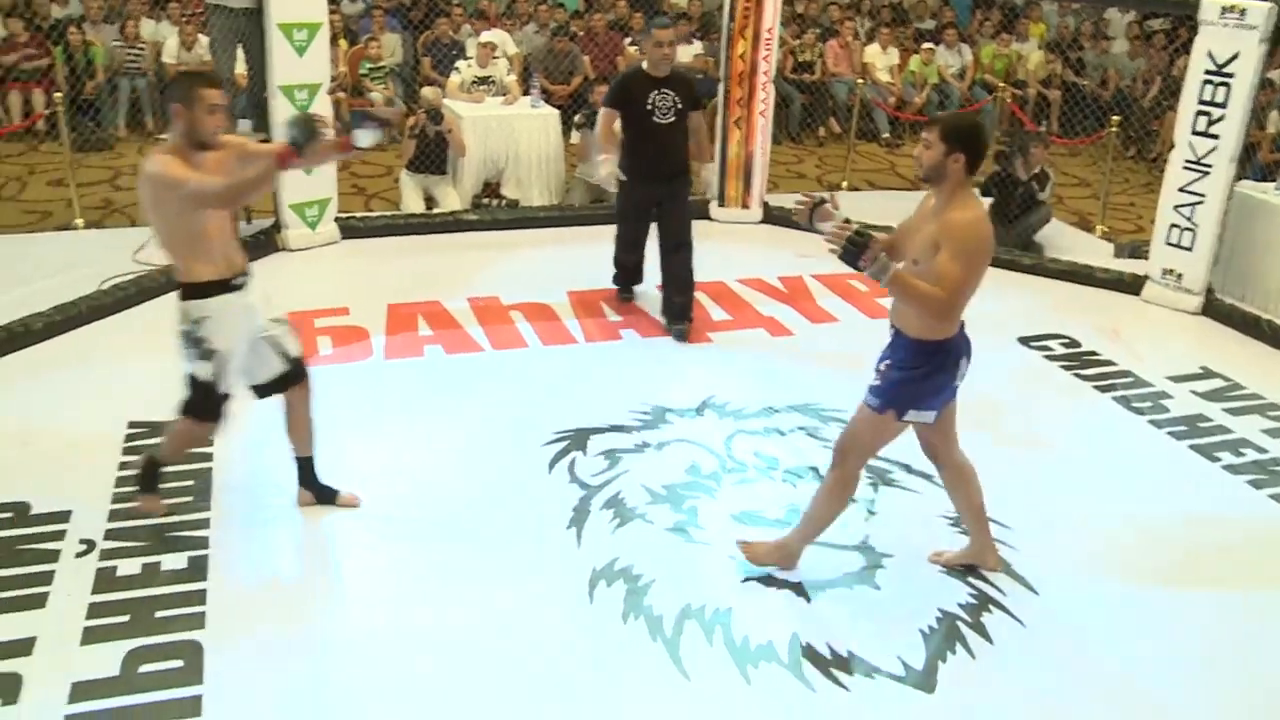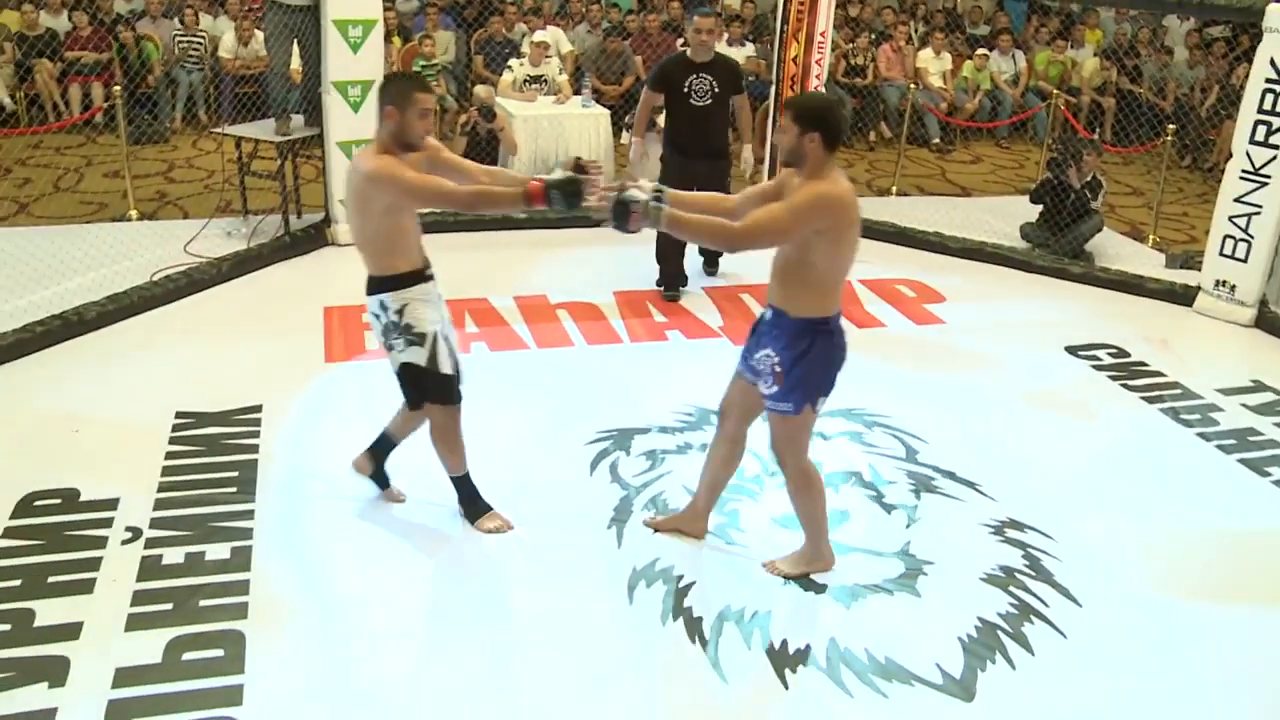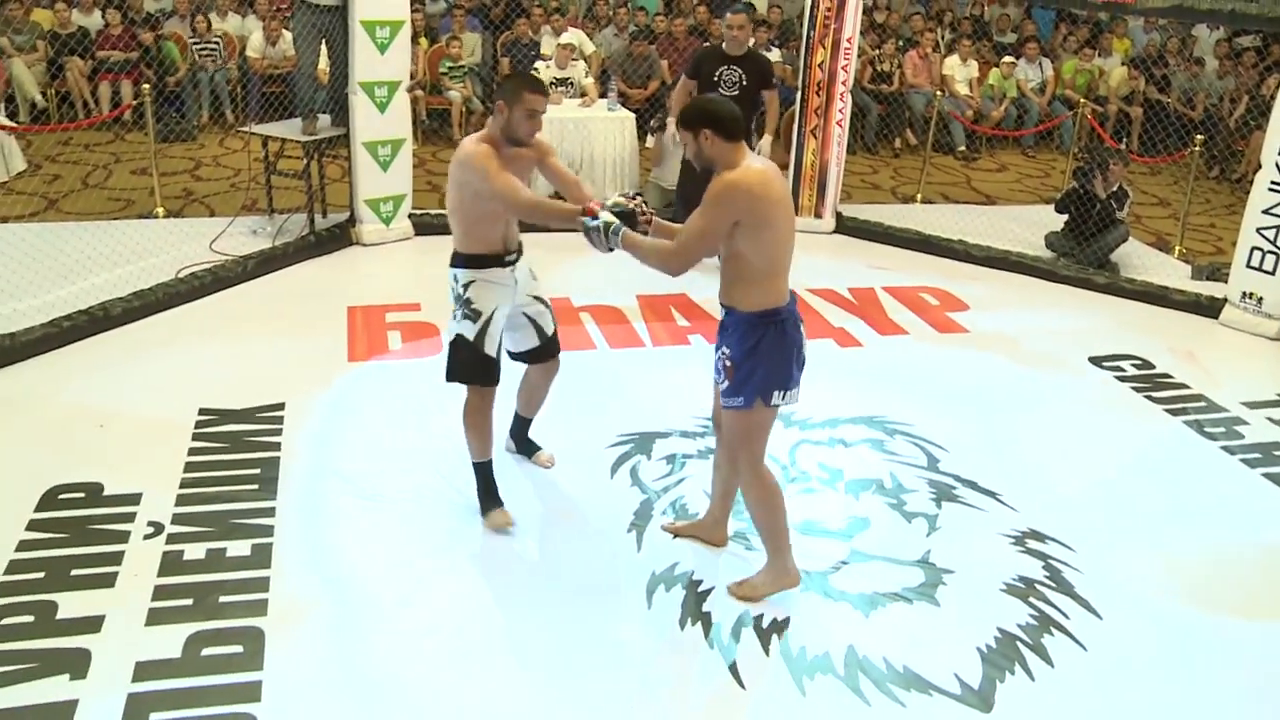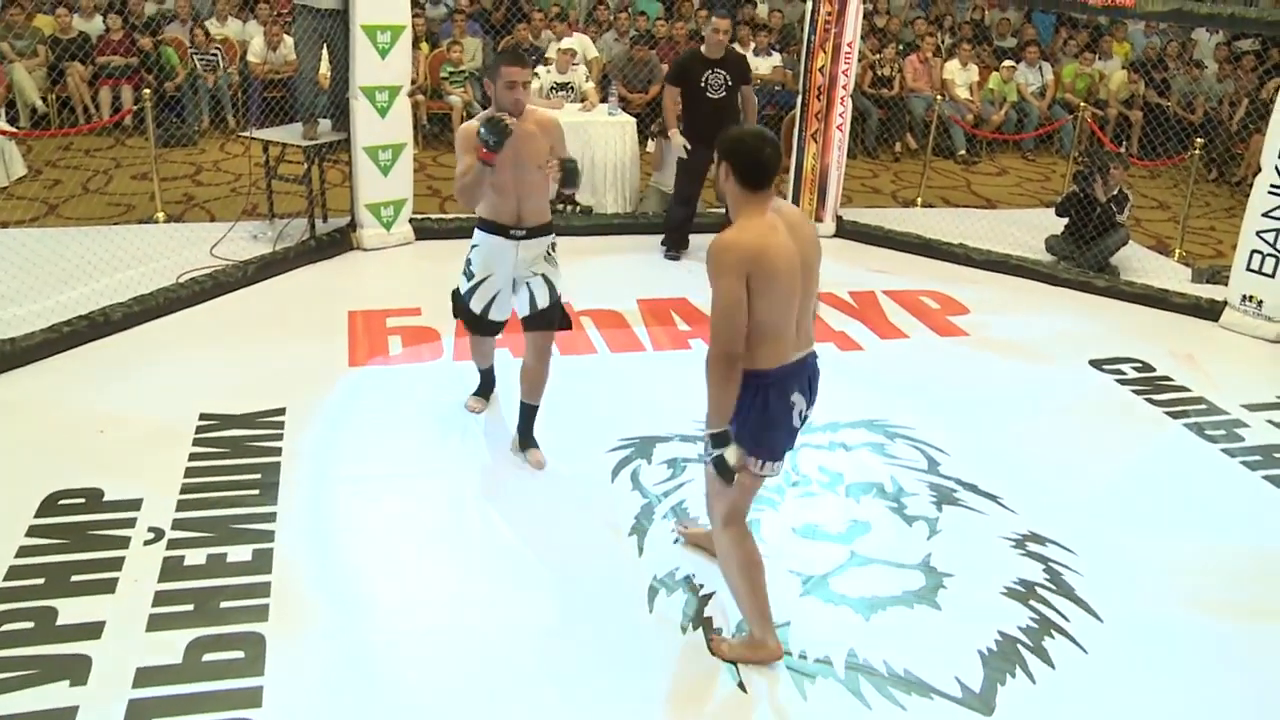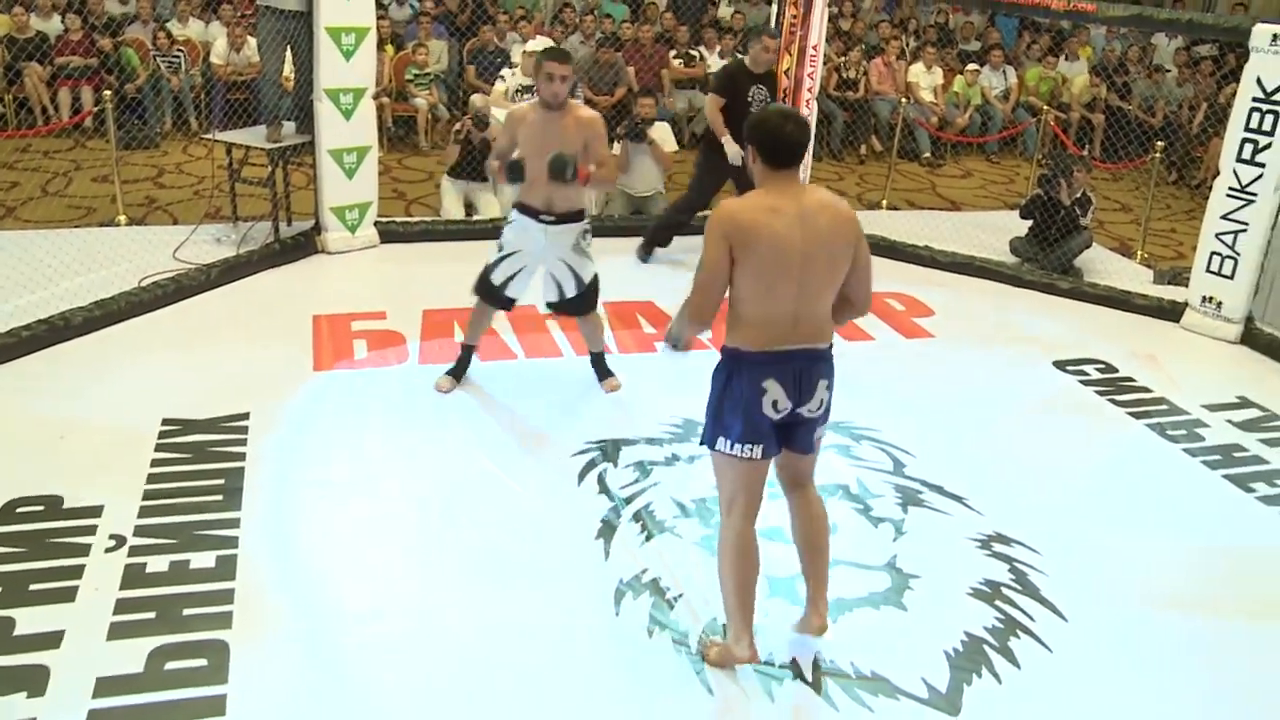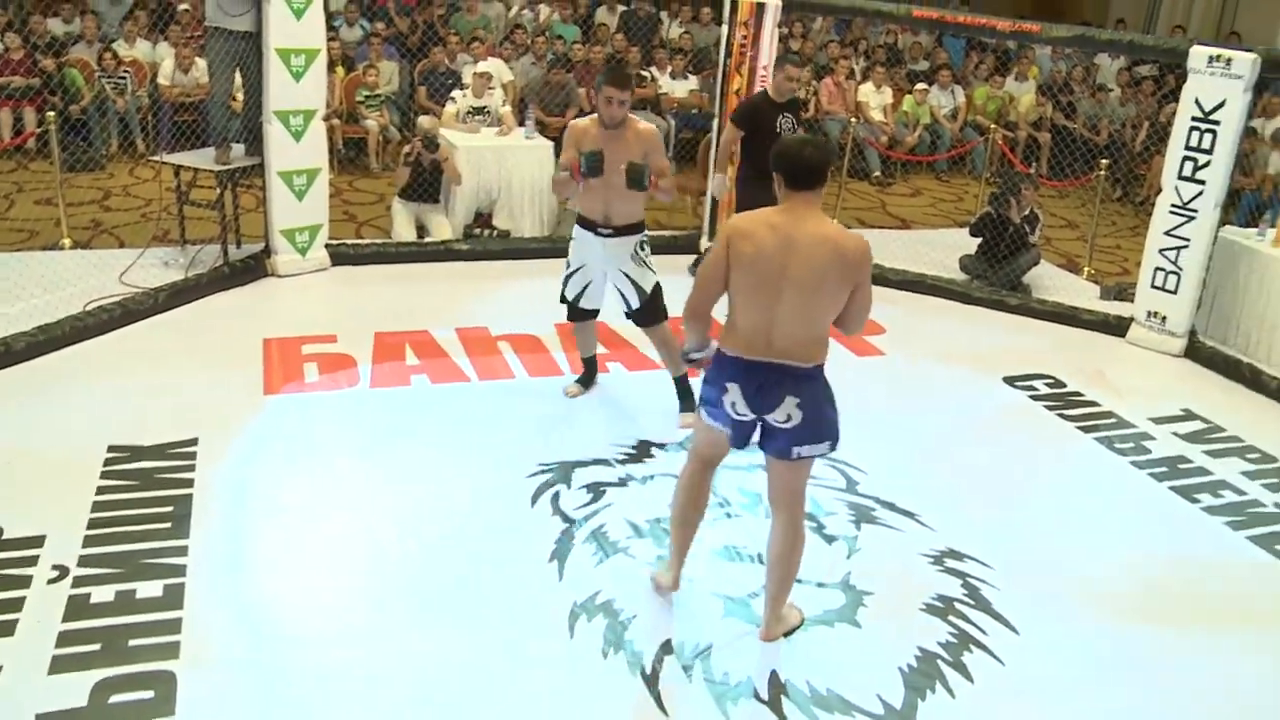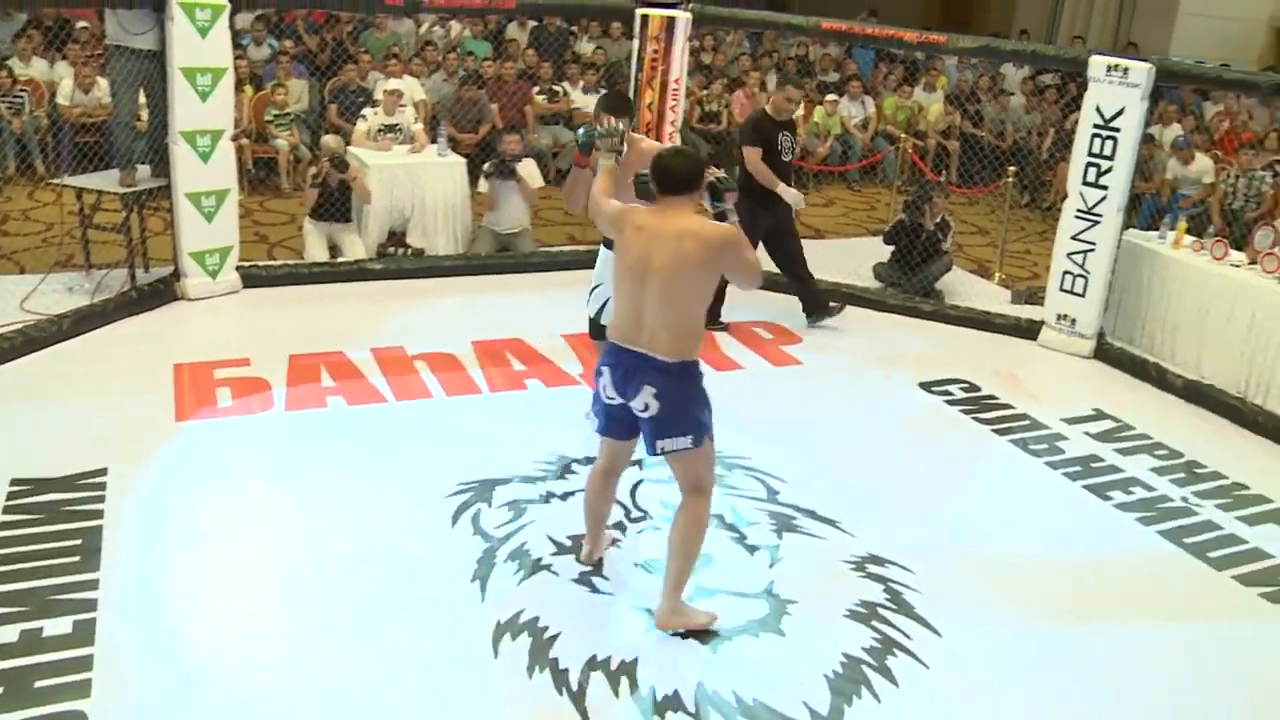
dt=0.5s
person 1, frame 1
left shoulder: (966, 224)
right shoulder: (936, 202)
left elbow: (941, 306)
right elbow: (893, 247)
left wrist: (874, 266)
right wrist: (834, 224)
left hip: (923, 361)
right hip: (921, 352)
left knee: (848, 455)
right knee: (943, 452)
left ankle: (791, 547)
right ankle: (982, 547)
person 1, frame 2
left shoulder: (826, 198)
right shoulder: (798, 180)
left elbow: (736, 236)
right elbow: (730, 206)
left wrist: (654, 214)
right wrist: (658, 195)
left hip: (807, 339)
right hip: (777, 324)
left knee: (788, 452)
right knee: (729, 418)
left ankle: (817, 551)
right ankle: (695, 514)
person 1, frame 3
left shoulder: (734, 185)
right shoulder: (757, 171)
left elbow: (677, 260)
right elbow: (705, 238)
left wrist: (618, 236)
right wrist: (650, 223)
left hip: (761, 332)
right hip: (751, 322)
left knee: (746, 458)
right knee: (725, 426)
left ankle: (781, 566)
right ankle: (715, 522)
person 1, frame 4
left shoulder: (732, 248)
right shoulder: (800, 222)
left elbow: (726, 351)
left wrist: (721, 433)
left hip: (760, 388)
right hip: (795, 383)
left knee: (729, 517)
right knee: (731, 486)
left ankle: (762, 636)
right ankle: (719, 539)
person 1, frame 5
left shoulder: (732, 217)
right shoulder: (842, 215)
left elbow: (700, 310)
right elbow: (859, 302)
left wrist: (677, 332)
left hip: (749, 375)
right hip: (813, 371)
left knee: (738, 512)
right knee: (800, 484)
left ankle: (739, 640)
right ankle: (816, 610)
person 1, frame 6
left shoulder: (739, 229)
right shoulder: (853, 248)
left elbow: (696, 310)
right elbow: (853, 325)
left wrist: (694, 349)
left hip: (733, 374)
right hip: (798, 387)
left knee: (703, 456)
right knee: (788, 505)
left ankle: (672, 566)
right ankle: (775, 616)
person 1, frame 7
left shoulder: (627, 221)
right shoulder: (719, 237)
left elbow: (598, 200)
right elbow: (751, 280)
left wrist: (607, 155)
right wrist: (726, 214)
left hip: (616, 363)
right hip: (671, 378)
left knee: (609, 463)
right knee: (697, 490)
left ankle: (593, 545)
right ankle: (672, 607)
person 2, frame 1
left shoulder: (226, 148)
right shoulder: (158, 170)
left elbow: (292, 154)
right elbow: (224, 196)
left wrist: (344, 141)
right wrist: (288, 152)
left hip: (243, 292)
right hip: (208, 305)
left knee: (297, 386)
right knee: (204, 417)
left ankle: (309, 483)
right ankle: (150, 473)
person 2, frame 2
left shoulder: (419, 150)
right shoulder: (374, 170)
left elbow: (483, 176)
right elbow: (463, 198)
left wrist: (550, 181)
right wrist: (541, 194)
left hip: (420, 287)
right hip: (398, 297)
left knee: (427, 395)
right knee: (445, 401)
left ankle: (373, 458)
right ankle: (469, 499)
person 2, frame 3
left shoulder: (534, 148)
right shoulder: (475, 155)
left elbow: (572, 188)
right elbow: (525, 205)
left wrist: (604, 208)
right wrist: (596, 217)
left hip: (515, 266)
right hip: (476, 275)
left knee: (546, 359)
right knee: (481, 385)
left ankle: (519, 436)
right ankle: (487, 494)
person 2, frame 4
left shoulder: (548, 124)
right shoulder: (471, 132)
left elbow: (569, 184)
right elbow: (467, 199)
left wrist: (568, 176)
right wrist: (487, 152)
left hip: (538, 242)
right hip: (491, 241)
left knee: (541, 338)
right knee: (479, 330)
left ankle: (525, 432)
right ankle: (486, 382)
person 2, frame 5
left shoulder: (588, 122)
right shoulder: (518, 117)
left elbow: (610, 178)
right elbow: (494, 162)
left wrist: (580, 173)
right wrist: (501, 171)
left hip: (569, 227)
right hip: (524, 222)
left knee: (584, 309)
right knee: (487, 299)
left ankle: (599, 363)
right ankle: (462, 365)
person 2, frame 6
left shoulder: (647, 134)
right shoulder: (578, 130)
left elbow: (670, 189)
right elbow: (559, 189)
left wrist: (651, 182)
right wrist: (578, 171)
left hip: (629, 239)
right hip: (587, 235)
left knee: (653, 321)
right knee: (580, 315)
left ankle: (685, 393)
right ankle: (589, 372)
person 2, frame 7
left shoulder: (651, 153)
right shoulder: (593, 152)
right elbow: (573, 206)
right wrist: (581, 160)
right hip: (610, 253)
right knee: (602, 336)
person 3, frame 1
left shoulder: (685, 84)
right shoulder: (627, 82)
left elbow: (697, 126)
right elbow: (605, 122)
left wrist: (706, 165)
right wrist: (606, 159)
left hip: (676, 179)
right hip: (635, 178)
left knee: (677, 246)
right knee: (630, 240)
left ankle: (678, 315)
right ankle: (626, 282)
person 3, frame 2
left shoulder: (730, 68)
right shoulder: (670, 66)
left elbow: (742, 106)
right elbow: (647, 101)
left wrist: (747, 146)
right wrist: (637, 139)
left hip: (716, 156)
right hip: (677, 155)
left ankle: (710, 258)
right ankle: (671, 280)
person 3, frame 3
left shoulder: (760, 64)
right shoulder: (705, 56)
left elbow: (771, 101)
right elbow: (684, 88)
left wrist: (767, 137)
right wrist: (672, 120)
right knee: (689, 194)
person 3, frame 4
left shoulder: (739, 62)
right shoulder: (686, 61)
left elbow: (747, 96)
right elbow: (670, 96)
right wrist: (674, 132)
right hip: (695, 140)
right knee: (685, 192)
right ankle: (674, 242)
person 3, frame 5
left shoulder: (770, 78)
right shoulder: (730, 73)
right elbow: (711, 108)
right wrist: (727, 141)
right hip: (718, 150)
right knee: (695, 200)
right ankle: (651, 241)
person 3, frame 6
left shoulder: (794, 104)
right shoulder: (753, 104)
left elbow: (797, 136)
right elbow: (728, 137)
right wrist: (720, 174)
left hip: (771, 180)
right hip: (753, 181)
left ankle: (703, 264)
person 3, frame 7
left shoulder: (790, 124)
right shoulder: (755, 124)
right elbow: (753, 162)
left wrist: (786, 192)
right wrist: (783, 189)
left hip: (779, 205)
right hip: (752, 205)
left knee: (794, 256)
left ankle: (816, 307)
right ankle: (709, 314)
